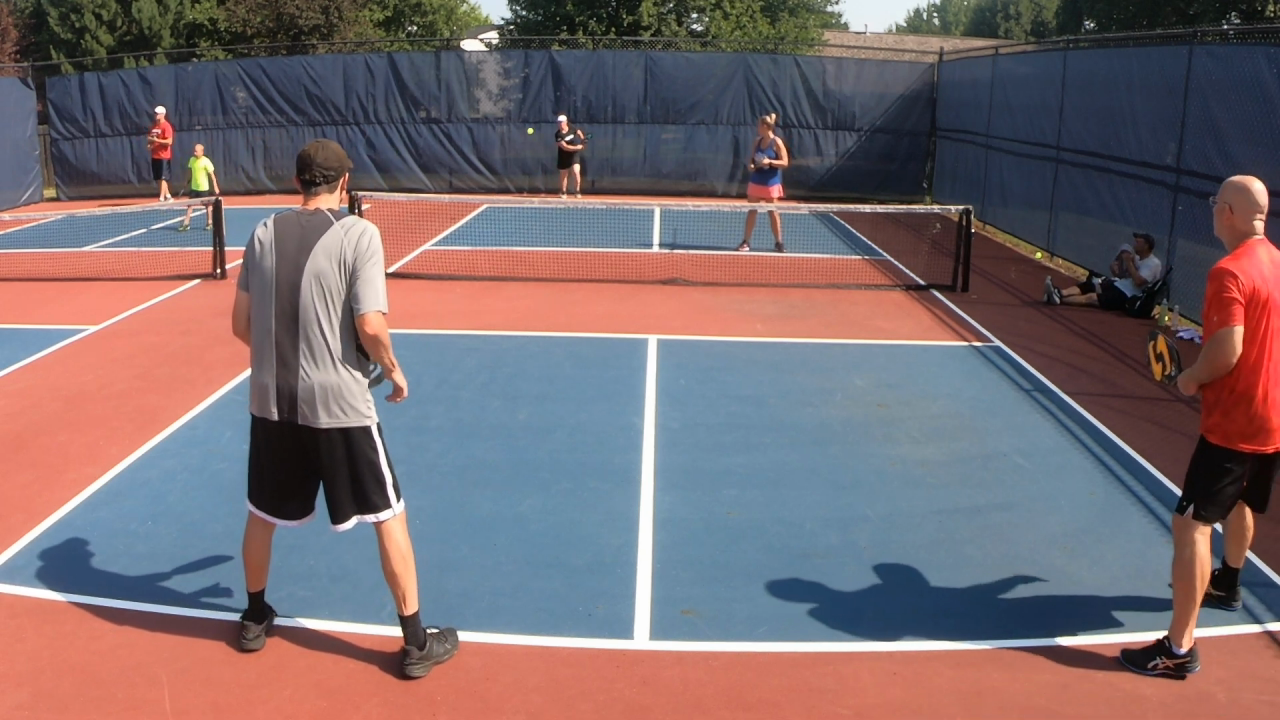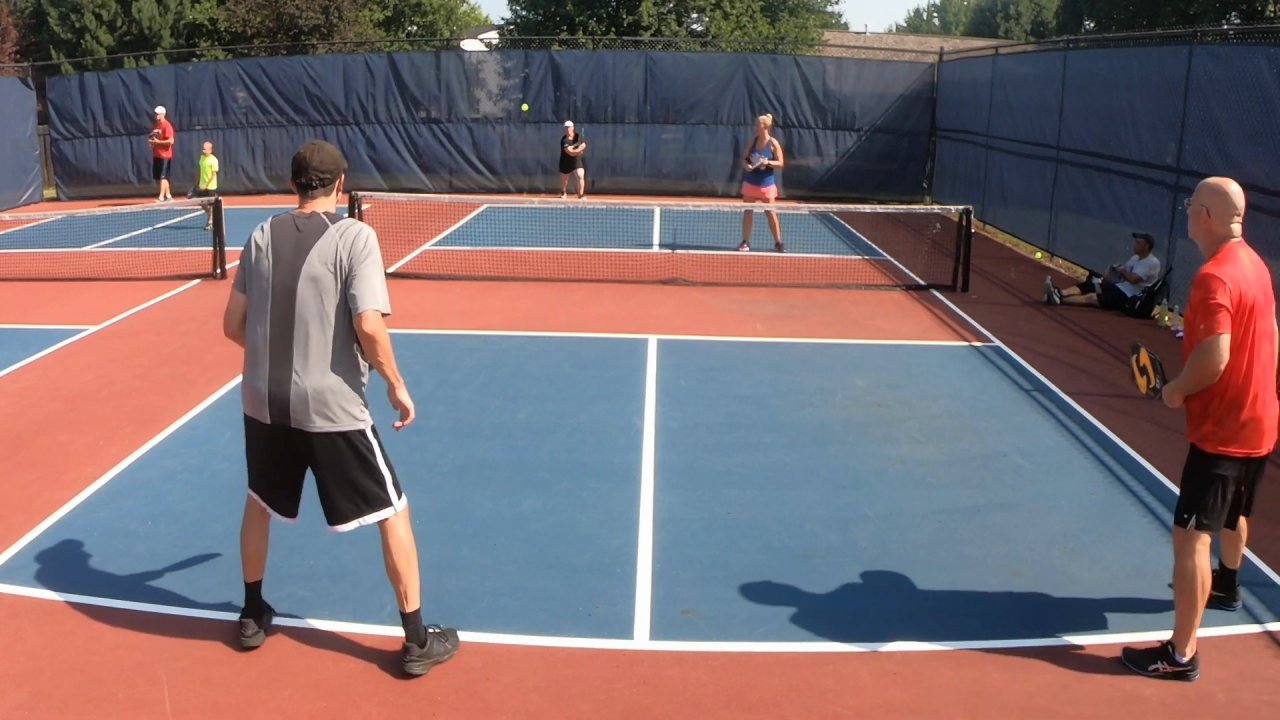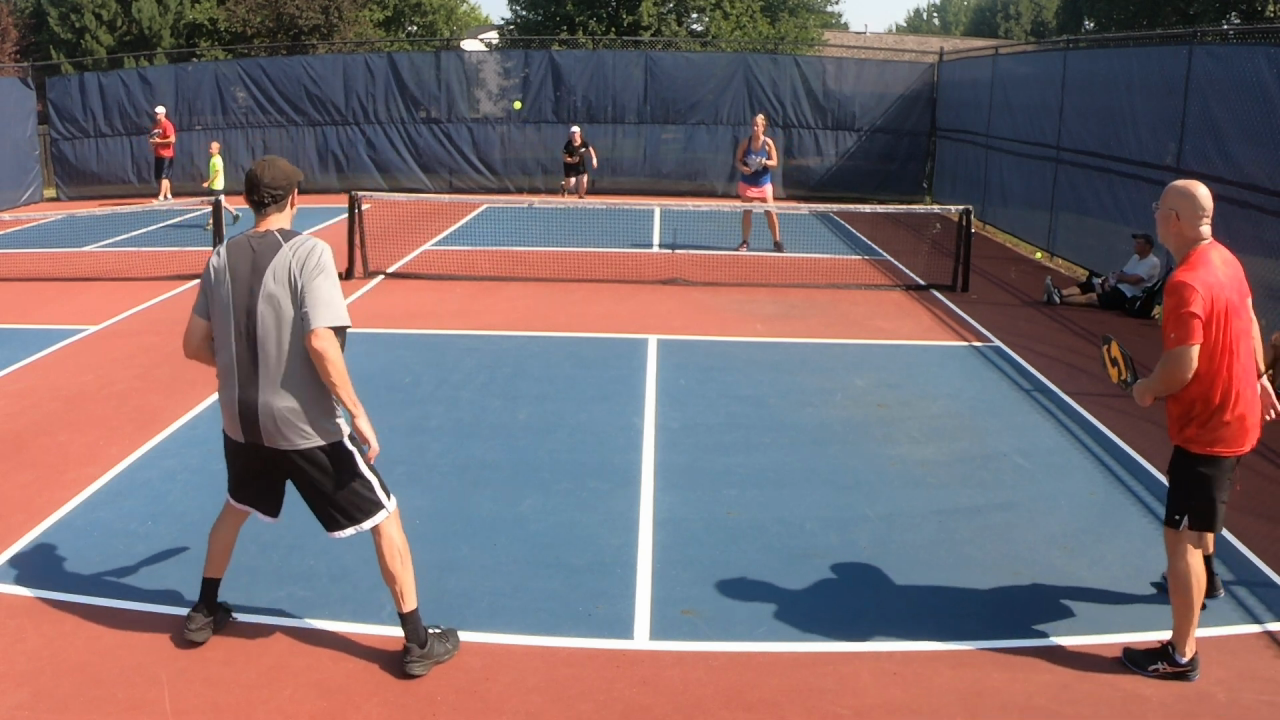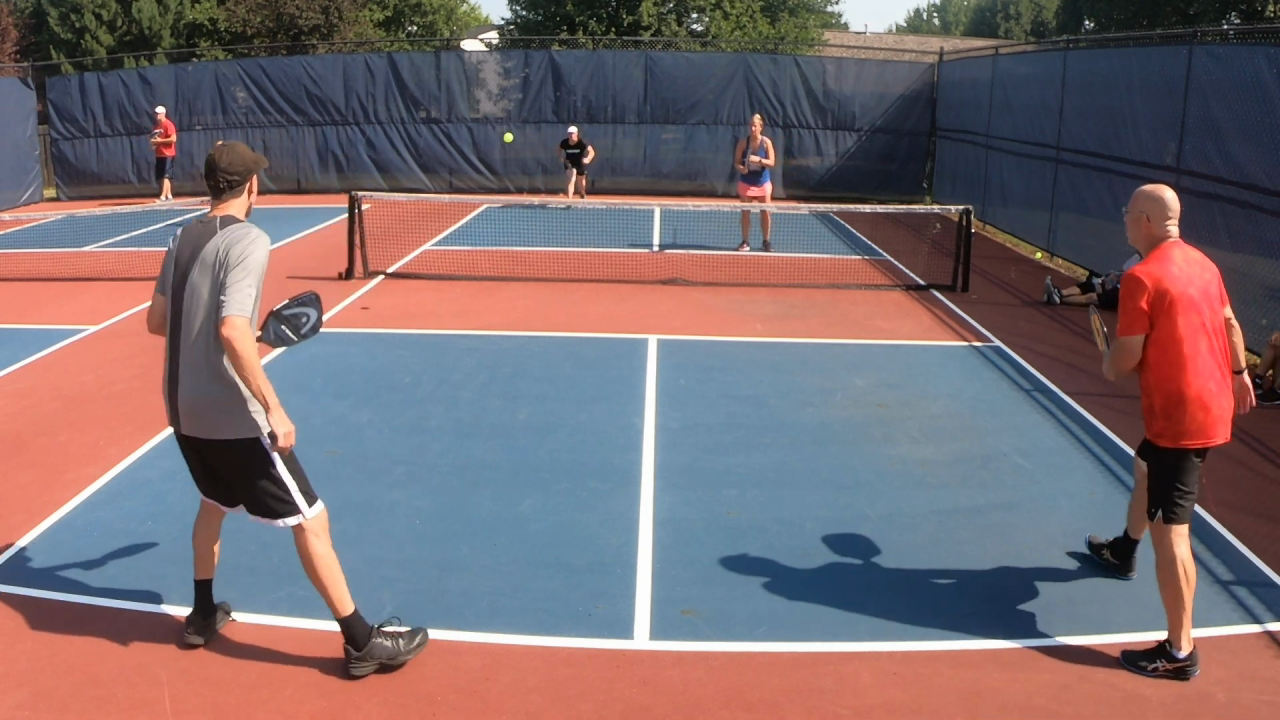
dt=0.2s
person 1, frame 1
left shoulder: (264, 233)
right shoulder: (359, 234)
left elbow: (241, 324)
right elbow: (370, 327)
right wrist: (393, 371)
left hip: (271, 401)
right hip: (339, 403)
left knee: (262, 513)
right knee: (390, 517)
left ankle: (254, 617)
right ankle: (415, 641)
person 1, frame 2
left shoulder: (260, 238)
right shoulder: (355, 237)
left elbow: (233, 325)
right elbow: (369, 327)
right wrist: (397, 386)
left hip: (264, 402)
right hip: (331, 407)
left knee: (260, 502)
right knee: (393, 514)
left ankle: (252, 614)
right ankle: (418, 640)
person 1, frame 3
left shoulder: (220, 259)
right shoulder: (309, 253)
left elbow: (194, 347)
right elbow: (320, 342)
right wrist: (359, 415)
left hip: (242, 420)
right hip: (304, 425)
left knee: (237, 504)
right knee: (383, 519)
left ankle: (204, 611)
right ankle: (418, 641)
person 1, frame 4
left shoulder: (182, 238)
right shoulder: (248, 240)
left elbow: (157, 321)
right elbow: (232, 332)
right wrist: (272, 410)
left hip: (184, 408)
right hip: (228, 413)
left knee: (217, 502)
right knee: (310, 519)
left ankle: (203, 614)
right ankle: (361, 639)
person 2, frame 1
left shoulder: (1230, 271)
left elbow: (1225, 352)
left wrist: (1191, 378)
left hip: (1233, 424)
left knee: (1191, 526)
right knee: (1238, 503)
left ankle: (1179, 648)
right ankle: (1227, 583)
person 2, frame 2
left shoulder: (1213, 277)
left elbow: (1213, 360)
left wrist: (1176, 391)
left hip: (1223, 428)
left knee: (1191, 537)
right knee: (1229, 513)
left ankle: (1182, 653)
right ankle: (1226, 585)
person 2, frame 3
left shoulder: (1185, 282)
right shoulder: (1227, 261)
left elbow: (1182, 367)
left wrist: (1147, 389)
left hip: (1209, 426)
left knee: (1182, 536)
right knee: (1197, 516)
left ankle: (1182, 654)
right ankle: (1197, 577)
person 2, frame 4
left shoulder: (1141, 277)
right shoulder: (1202, 263)
left elbow: (1127, 356)
right elbow: (1229, 323)
left wrist: (1109, 367)
right wrist: (1239, 374)
left hip: (1179, 419)
right hip: (1212, 407)
left knee: (1168, 530)
right knee: (1145, 468)
left ankle: (1180, 649)
right ankle: (1124, 551)
